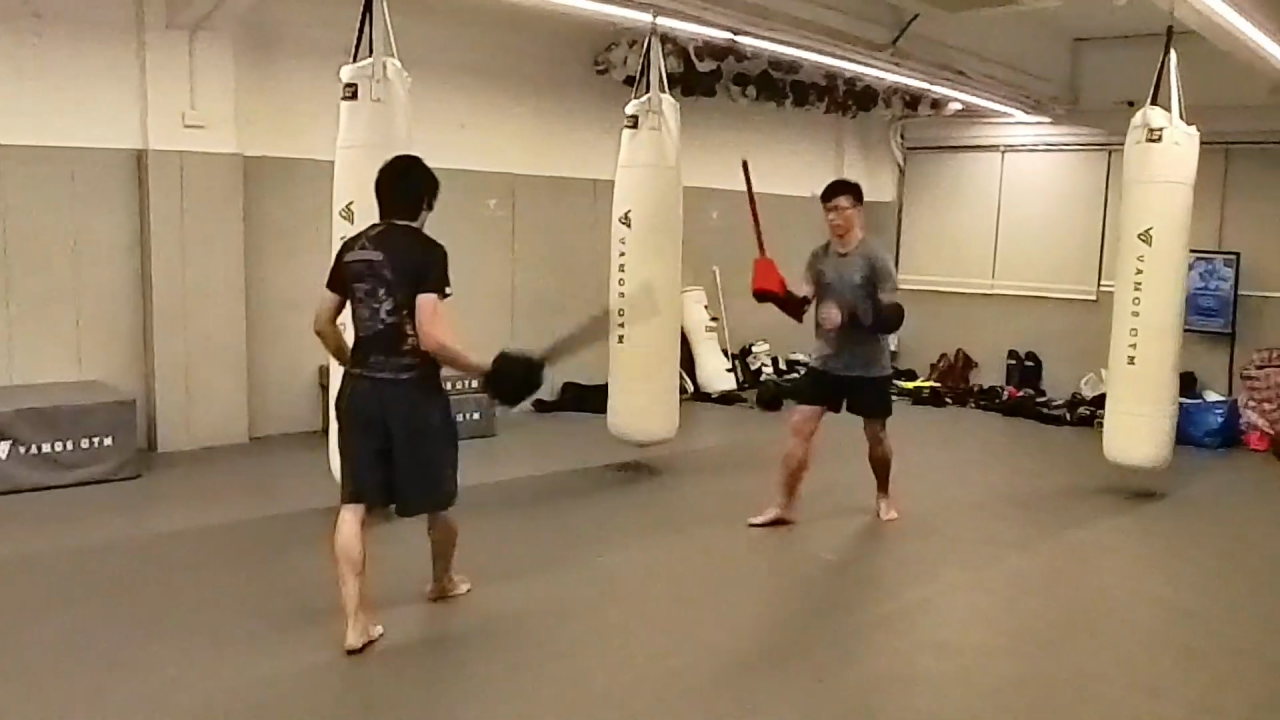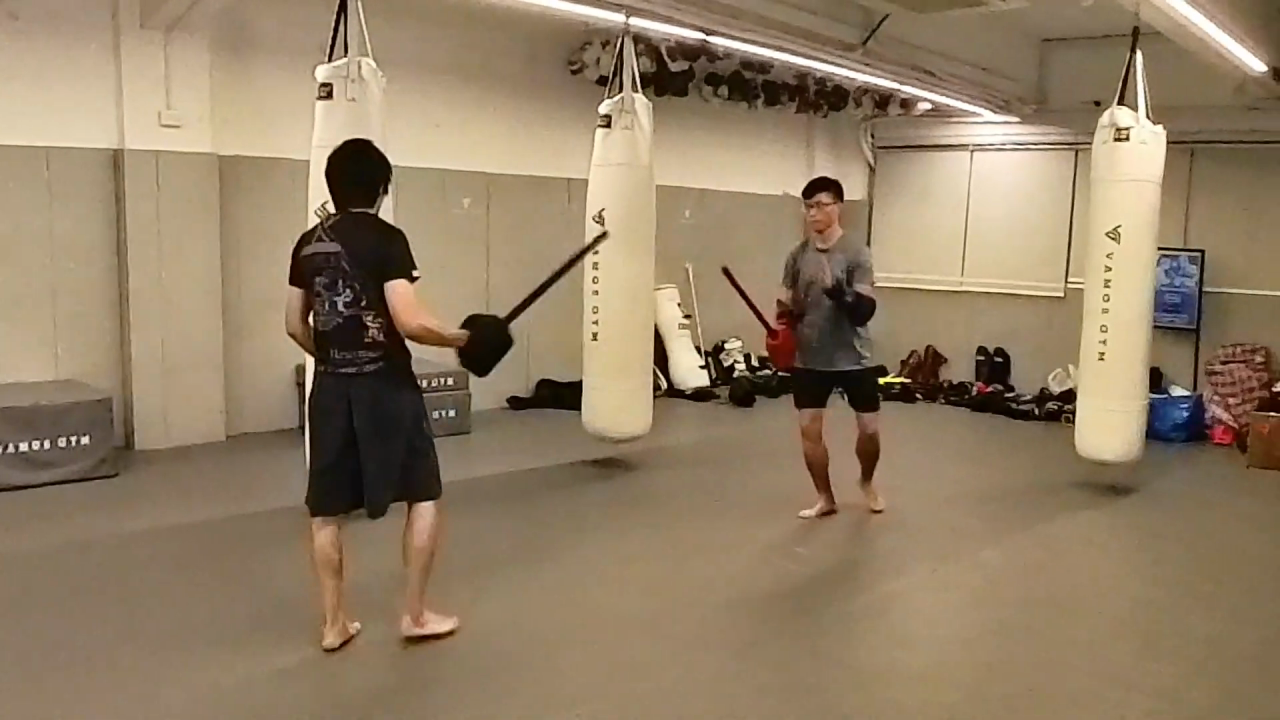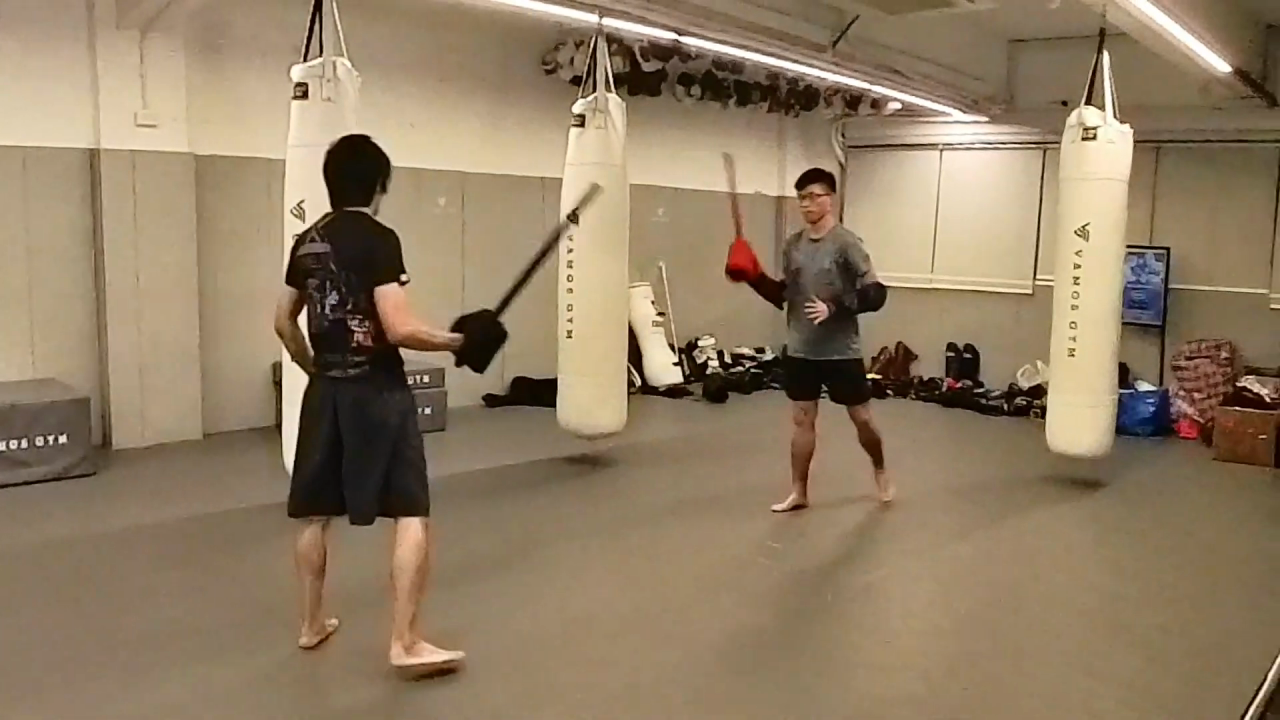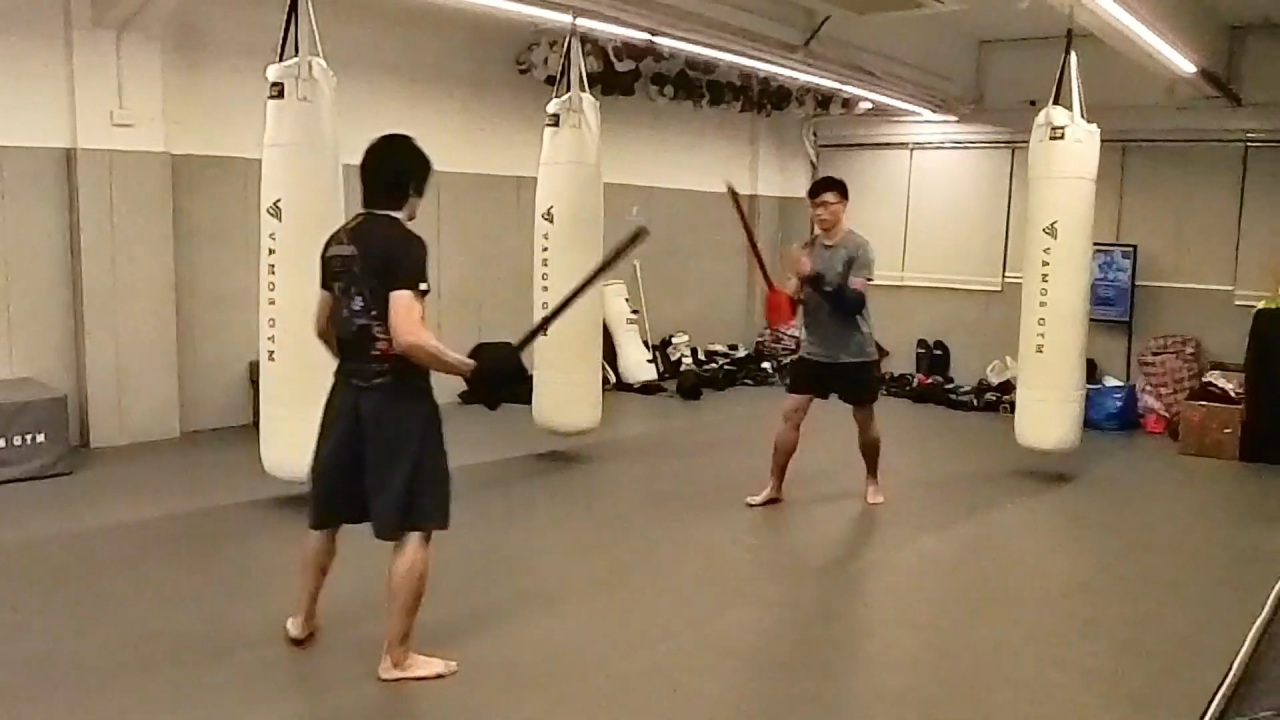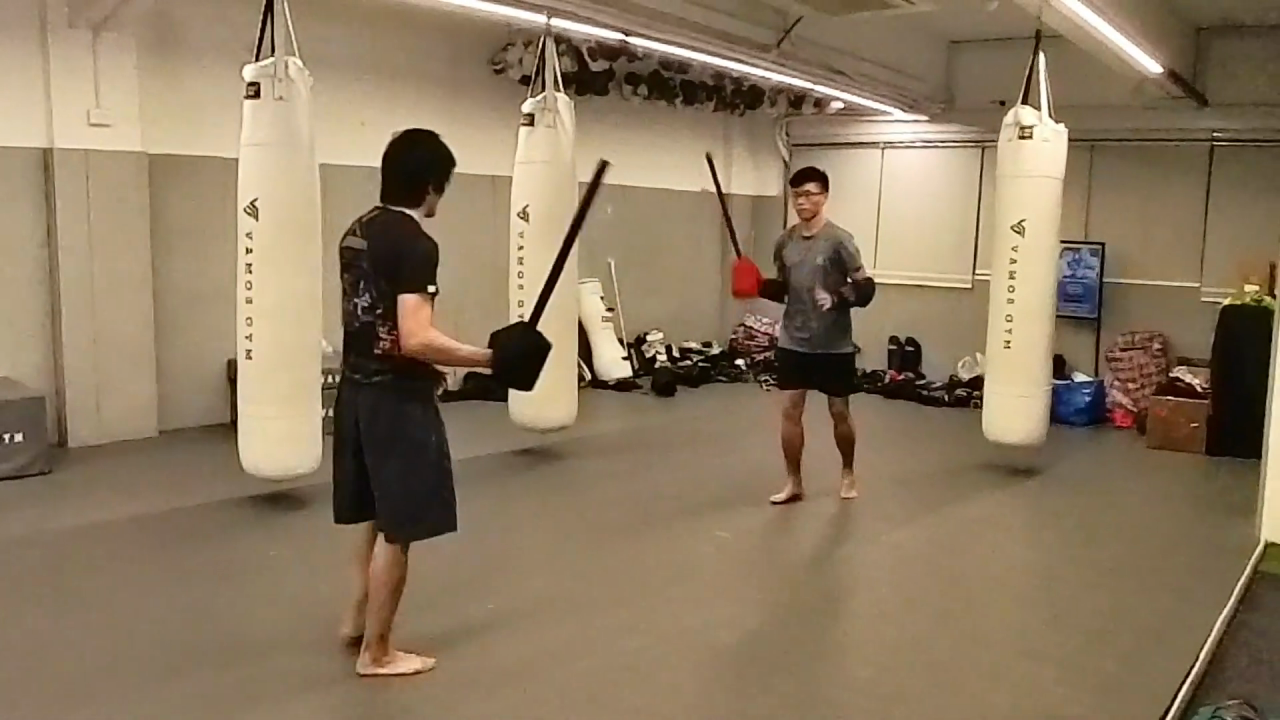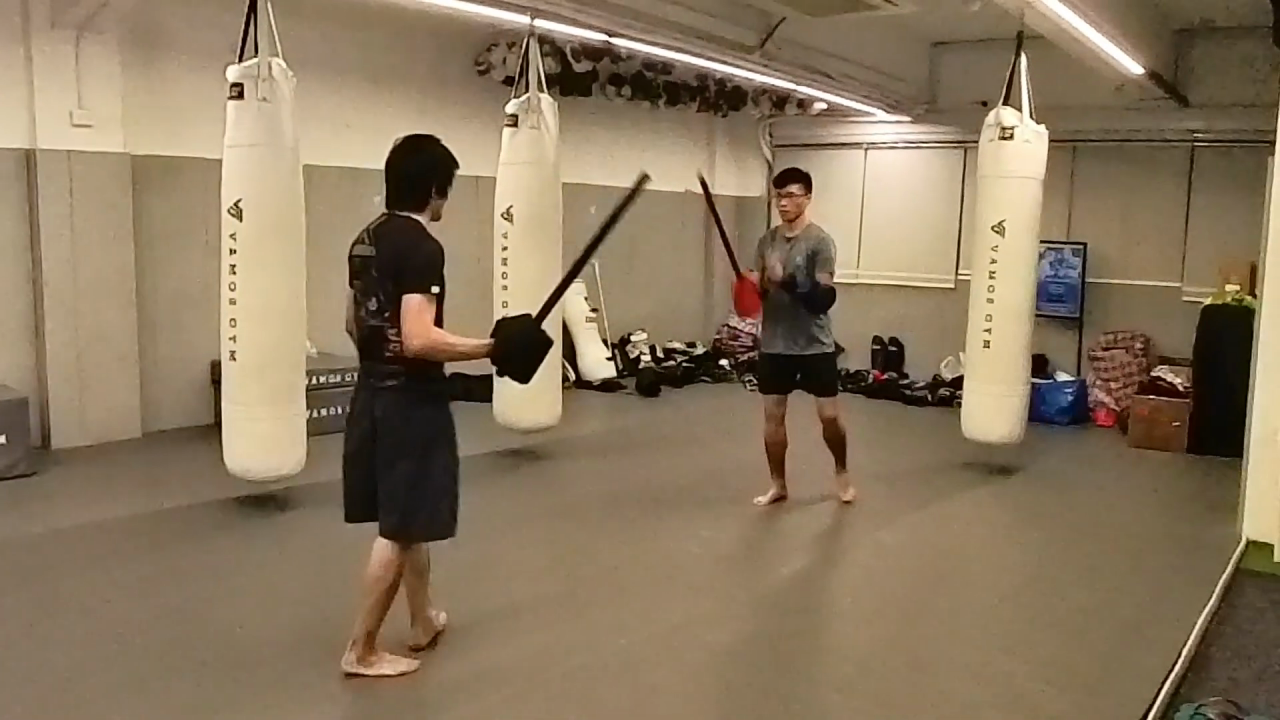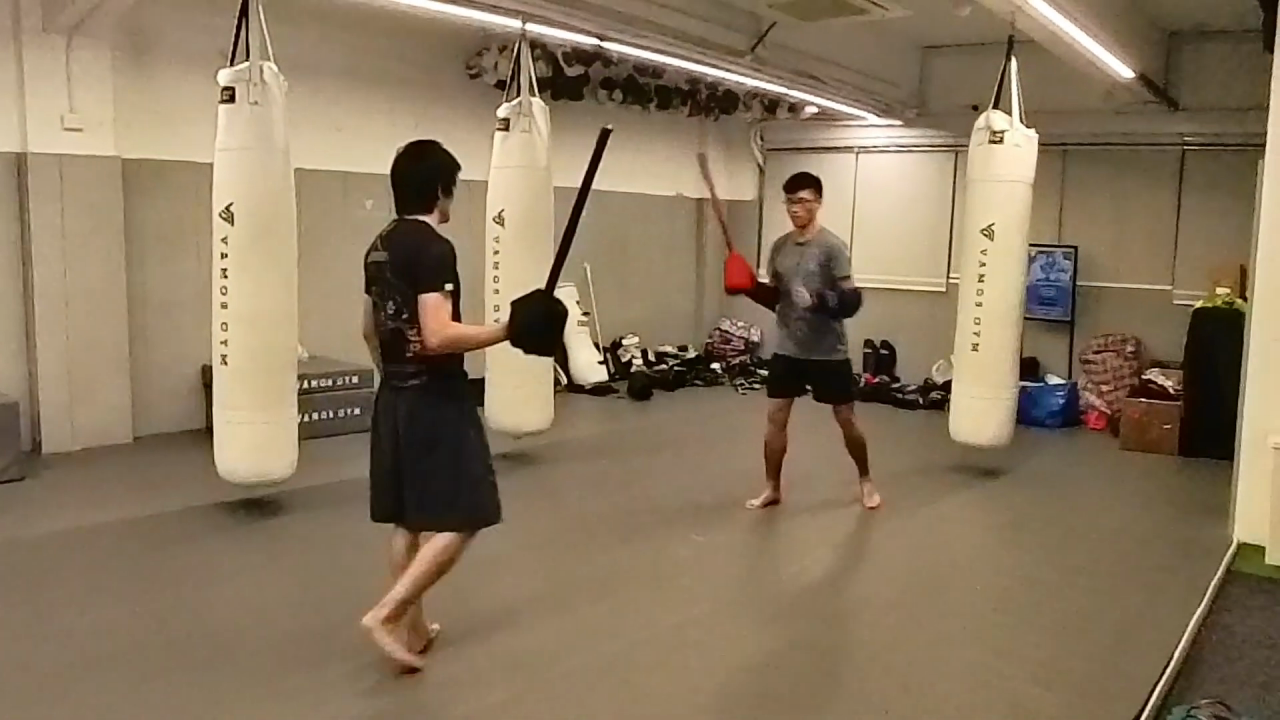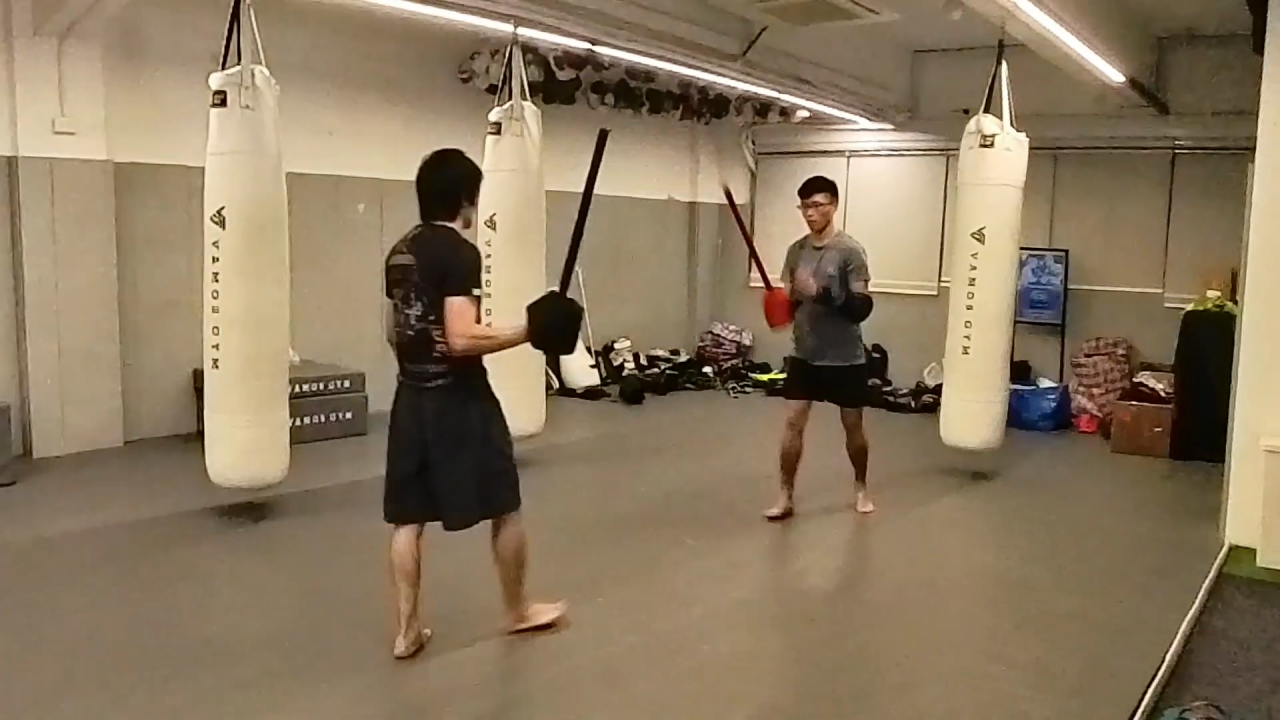
dt=0.3s
person 1, frame 1
left shoulder: (352, 249)
right shoulder: (427, 252)
left elbow: (323, 324)
right elbow: (430, 337)
right wrist: (483, 368)
left hip: (360, 389)
right hip: (414, 390)
left knee: (354, 504)
right knee: (439, 496)
left ankle: (355, 622)
right ankle: (443, 581)
person 1, frame 2
left shoulder: (308, 244)
right shoulder: (387, 239)
left elbow: (295, 325)
right elbow: (409, 322)
right wrist: (462, 338)
left hip: (330, 387)
right hip: (385, 384)
left knee: (327, 510)
right knee: (423, 495)
left ankle: (334, 623)
right ankle: (415, 614)
person 1, frame 3
left shoulder: (308, 241)
right shoulder: (379, 239)
left elbow: (284, 322)
right elbow: (398, 327)
right wrist: (455, 340)
left hip: (326, 389)
right hip: (377, 389)
left knee: (315, 512)
right knee: (411, 514)
left ankle: (312, 622)
right ankle: (405, 643)
person 1, frame 4
left shoulder: (339, 241)
right shoulder: (405, 244)
left elbow: (325, 326)
right elbow: (408, 338)
right wrist: (467, 367)
left hip: (349, 394)
right hip: (399, 400)
left knee: (329, 513)
right knee: (415, 528)
left ankle: (303, 617)
right ankle: (396, 655)
person 1, frame 5
left shoulder: (356, 232)
right shoulder: (416, 244)
right elbow: (415, 340)
right wrist: (486, 356)
left hip: (355, 388)
right hip: (397, 398)
left knee: (377, 516)
right knee: (400, 526)
left ankle: (356, 616)
right ankle: (376, 651)
person 1, frame 6
left shoulder: (366, 239)
right shoulder: (422, 247)
right elbow: (419, 339)
right wrist: (492, 347)
left hip: (372, 393)
right hip: (412, 399)
left knee: (408, 515)
right knee: (401, 527)
left ankle: (423, 620)
right ankle: (363, 650)
person 1, frame 7
left shoulder: (379, 246)
right shoulder: (434, 248)
right elbow: (438, 336)
right wrist: (509, 330)
left hip: (393, 396)
right hip: (437, 399)
left knee: (406, 516)
right knee: (463, 520)
left ankle: (413, 627)
right ankle: (387, 614)
person 1, frame 8
left shoulder: (400, 252)
right shoulder: (459, 252)
right elbow: (463, 338)
right wrist: (529, 331)
left hip: (411, 396)
right hip: (459, 399)
left knee: (408, 518)
right knee: (504, 507)
left ankle: (407, 629)
right ankle: (518, 610)
person 2, frame 1
left shoulder: (876, 259)
right shoulder: (819, 256)
left elbow: (893, 316)
right elbow: (801, 303)
left wrist: (848, 318)
left hip: (869, 365)
right hip: (826, 361)
left knee: (875, 435)
right knee: (800, 427)
left ankle: (883, 496)
right ankle: (783, 506)
person 2, frame 2
left shoulder: (856, 253)
right shoulder: (798, 255)
left elbow: (865, 310)
right elbow: (787, 304)
left wrist: (834, 288)
left hip: (853, 360)
right hip: (809, 360)
left knee: (869, 429)
right knee: (809, 430)
left ankle: (867, 483)
right ankle: (826, 499)
person 2, frame 3
left shoulder: (847, 244)
right shoulder: (792, 245)
left elbow: (876, 295)
right elbow: (783, 295)
left wrist: (835, 308)
right wrist: (751, 277)
left hip: (841, 350)
right hip: (801, 349)
left knee: (860, 418)
right knee: (802, 419)
left ankle: (880, 471)
right ankle: (799, 492)
person 2, frame 4
left shoulder: (858, 249)
right shoulder: (807, 249)
left elbow: (854, 303)
right elbow: (794, 293)
left wrist: (814, 276)
left hip: (855, 354)
right hip: (814, 351)
left knee: (865, 421)
right knee: (791, 415)
left ankle: (872, 481)
right ankle: (774, 487)
person 2, frame 5
left shoulder: (840, 239)
right shoulder: (785, 241)
left wrist: (840, 298)
left hip: (836, 344)
right hip: (793, 342)
left knee: (840, 411)
right knee: (790, 412)
left ankle: (848, 473)
right ankle: (793, 483)
person 2, frame 6
left shoulder: (820, 241)
right shoulder: (767, 241)
left elbow: (825, 298)
right elbow: (757, 289)
left wrist: (785, 279)
left hip: (815, 345)
right hip: (774, 345)
left knee: (829, 416)
right knee: (773, 415)
left ankle: (841, 471)
right ankle: (778, 484)
person 2, frame 7
left shoulder: (833, 246)
right shoulder: (780, 247)
left elbow: (851, 302)
right elbow: (773, 297)
left wrist: (817, 301)
right wrist: (749, 287)
left hip: (830, 352)
right hip: (788, 350)
left knee: (847, 420)
right knee: (775, 419)
left ankle: (866, 481)
right ankle: (773, 489)
person 2, frame 8
left shoulder: (850, 251)
right shoulder: (796, 250)
left elbow: (861, 307)
left wrist: (820, 292)
left hip: (845, 357)
right hip: (804, 354)
left knee: (853, 425)
right knee: (793, 422)
left ankle: (861, 487)
right ankle: (786, 497)
